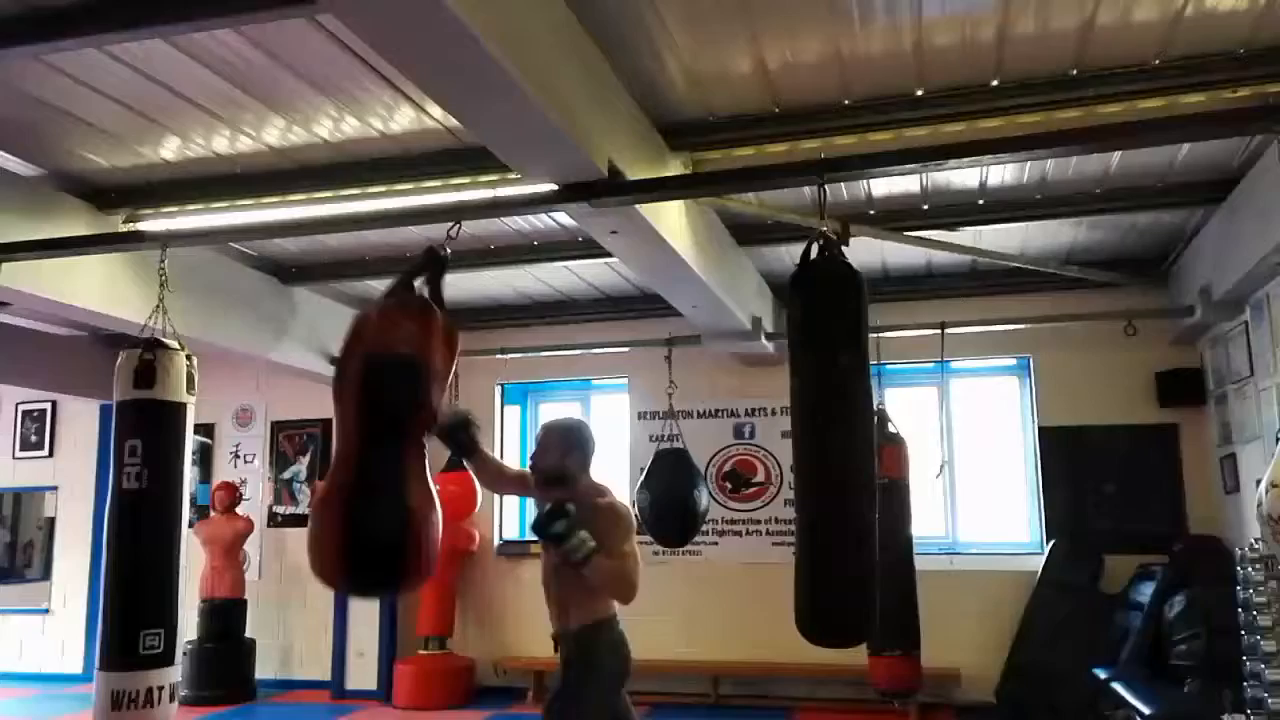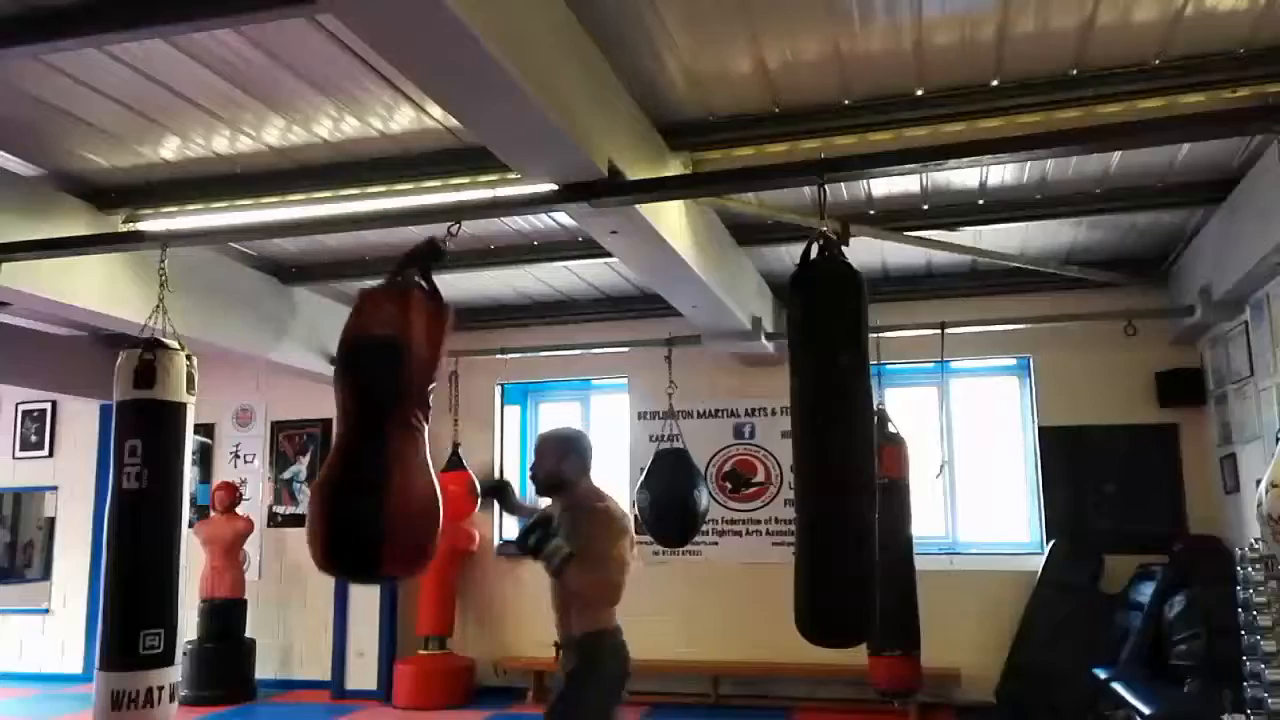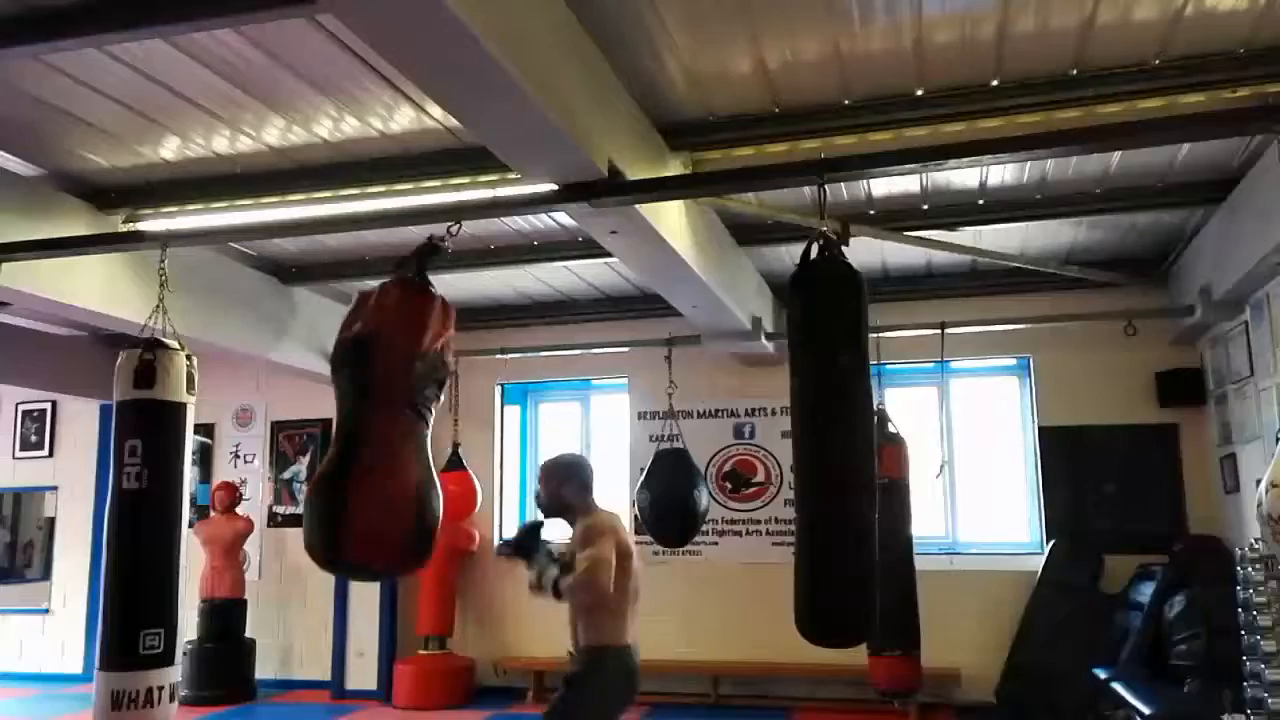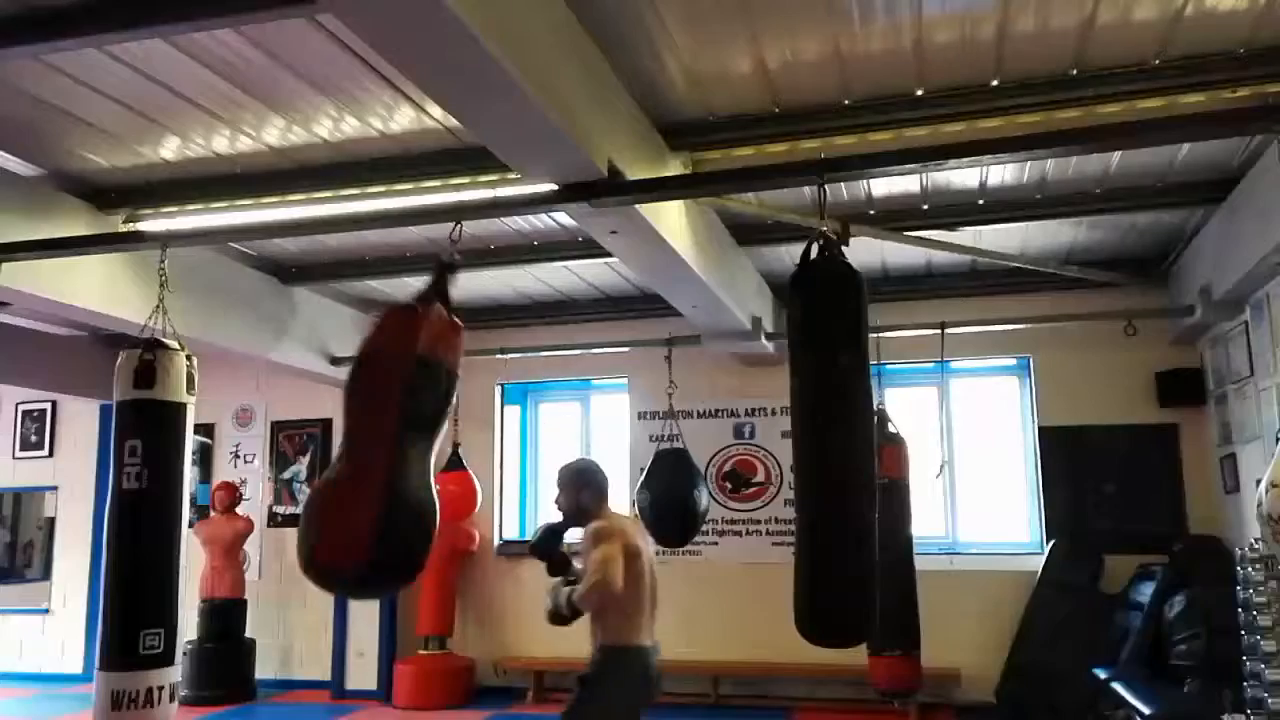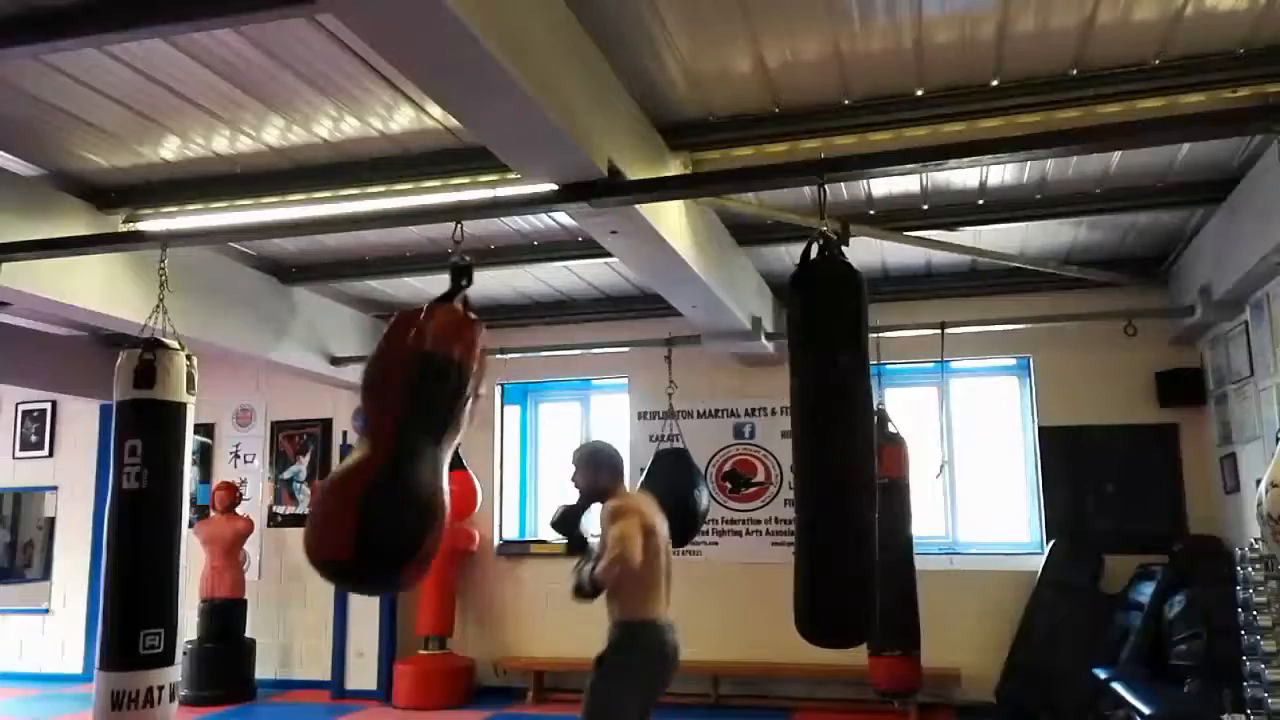
dt=0.1s
person 1, frame 1
left shoulder: (609, 512)
right shoulder: (552, 490)
left elbow: (625, 589)
right elbow: (503, 476)
left wrist: (575, 542)
right wrist: (470, 448)
left hip: (596, 648)
right hip: (579, 644)
person 1, frame 2
left shoulder: (604, 515)
right shoulder: (564, 503)
left elbow: (607, 591)
right elbow: (539, 516)
left wrist: (552, 551)
right wrist: (510, 501)
left hip: (596, 654)
right hip: (583, 651)
person 1, frame 3
left shoulder: (595, 529)
right shoulder: (602, 524)
left elbow: (595, 589)
left wrist: (549, 576)
right wrist: (554, 563)
left hip: (604, 667)
right hip: (618, 660)
person 1, frame 4
left shoulder: (601, 531)
right shoulder: (630, 528)
left elbow: (601, 590)
left wrist: (566, 595)
left hip: (619, 668)
right hip: (639, 661)
person 1, frame 5
left shoulder: (619, 510)
right shoulder: (645, 508)
left elbow: (624, 564)
left wrist: (591, 574)
right wrist: (588, 554)
left hip: (637, 642)
right hip: (660, 639)
